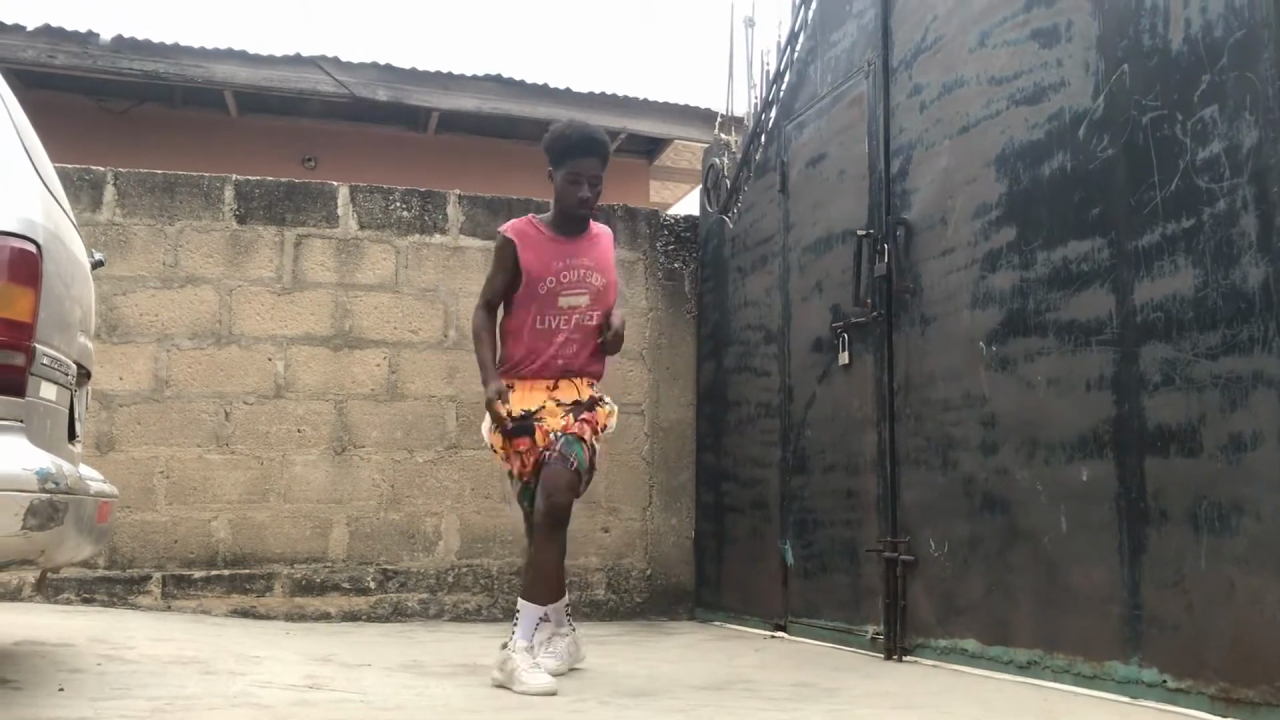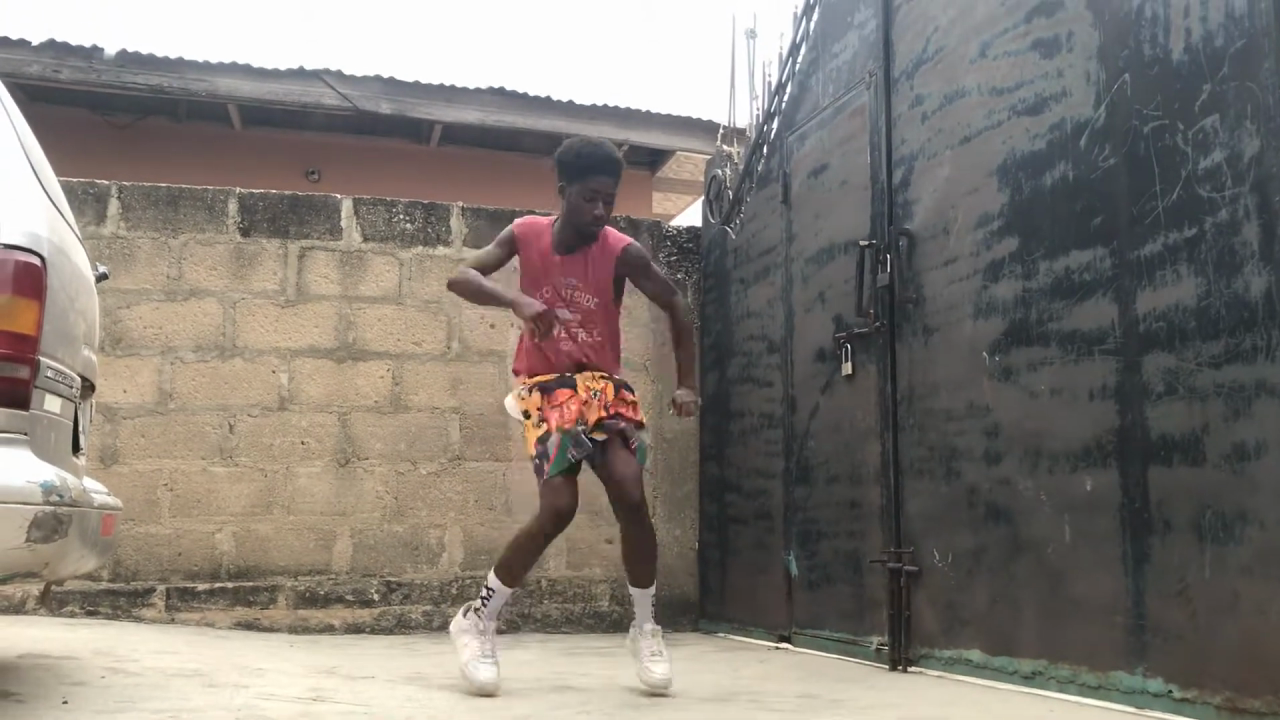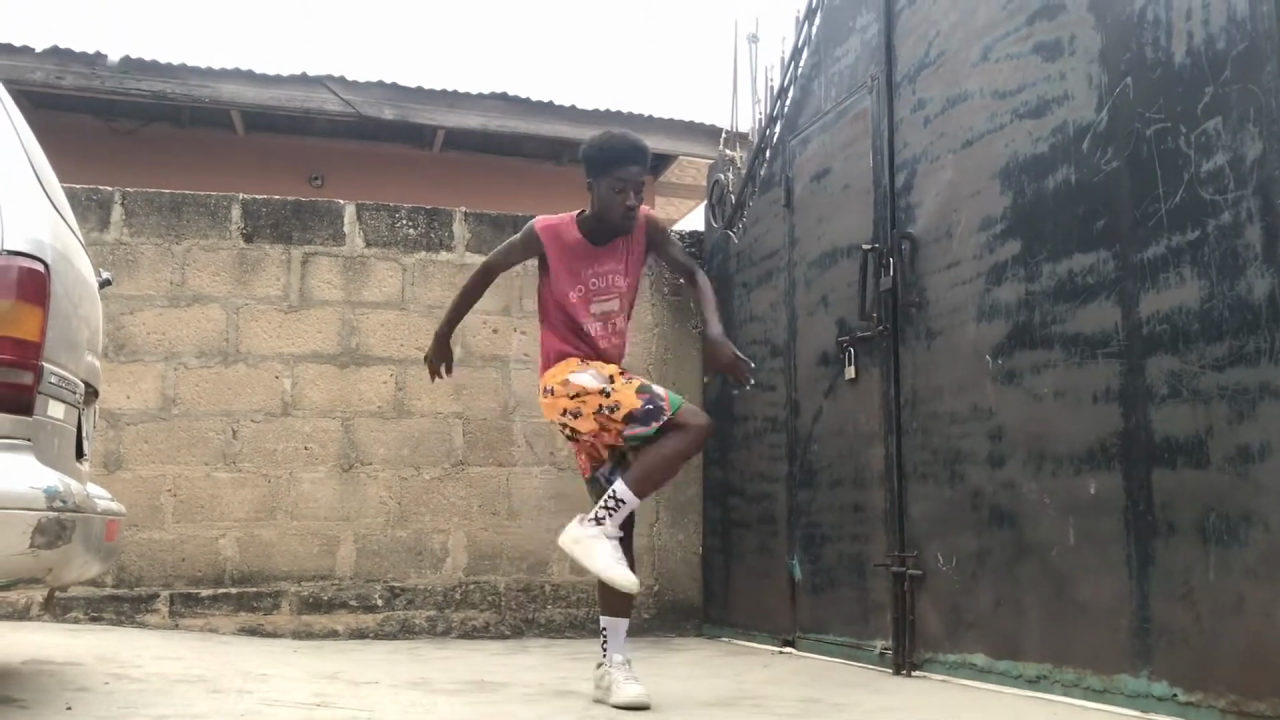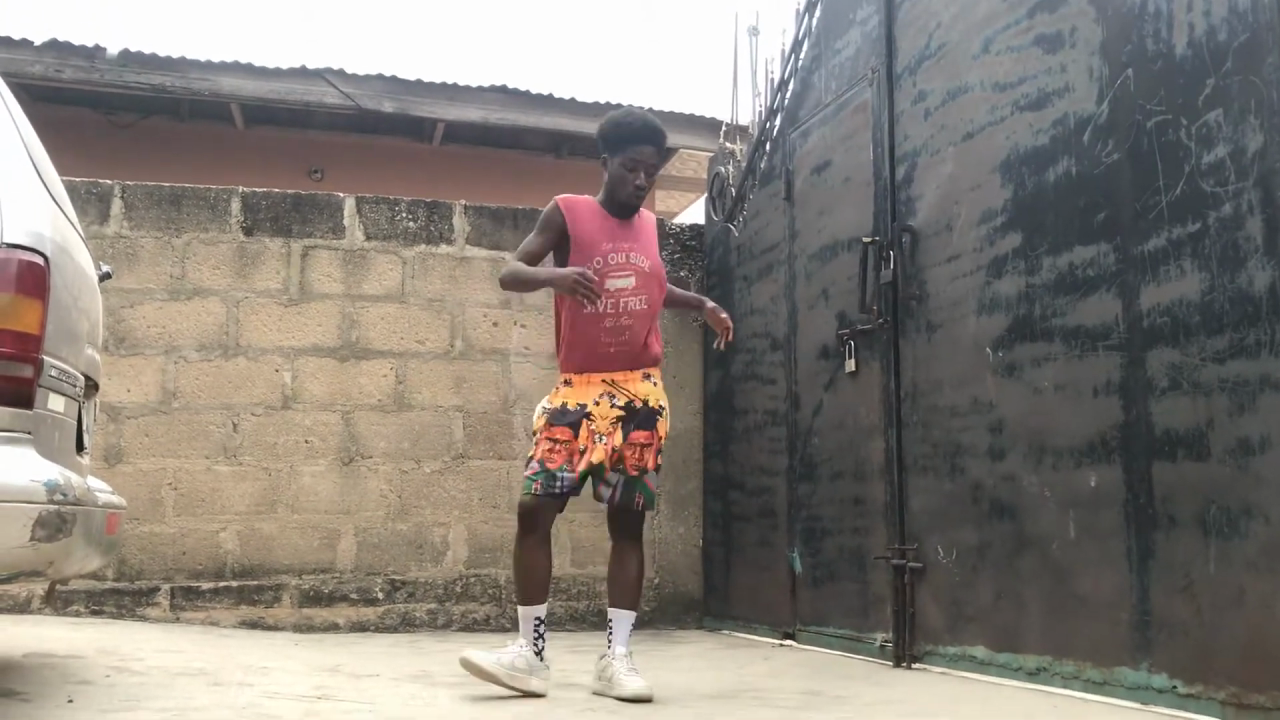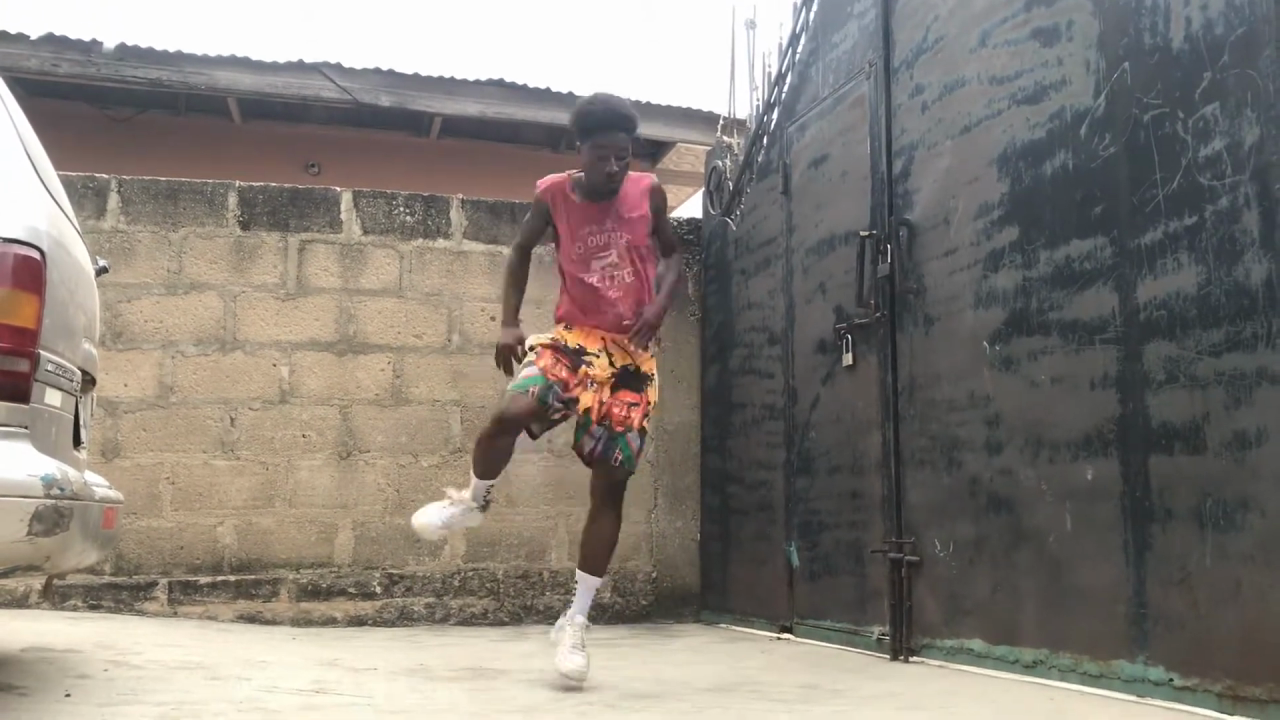
dt=0.5s
person 1, frame 1
left shoulder: (604, 238)
right shoulder: (515, 238)
right elbow: (485, 312)
left wrist: (618, 316)
right wrist: (491, 381)
left hip: (581, 395)
right hip: (523, 396)
left knee: (554, 508)
right knee: (540, 515)
left ankle: (521, 646)
right ankle: (559, 630)
person 1, frame 2
left shoulder: (627, 252)
right shoulder: (525, 234)
left elbow: (676, 305)
right elbow: (461, 278)
left wrist: (686, 383)
right wrist: (516, 301)
left hip: (604, 389)
right hip: (544, 389)
left knee: (633, 500)
right knee: (556, 508)
left ankle: (644, 629)
right ankle: (478, 618)
person 1, frame 3
left shoulder: (645, 228)
right shoulder: (549, 233)
left elbow: (695, 275)
right elbow: (486, 269)
left wrist: (714, 333)
right wrist: (443, 334)
left hip: (611, 383)
right hip: (570, 377)
left knee: (622, 525)
right knee: (694, 425)
left ankle: (612, 664)
right ankle: (596, 523)
person 1, frame 4
left shoulder: (649, 225)
right shoulder: (566, 213)
right elbow: (512, 274)
left wrist: (700, 307)
right wrist: (553, 276)
left hip: (637, 394)
right hip: (574, 391)
left knee: (628, 522)
right knee: (533, 512)
left ankle: (618, 656)
right ankle: (530, 654)
person 1, frame 5
left shoulder: (649, 191)
right shoulder: (553, 194)
left elbow: (670, 254)
right elbow: (520, 253)
left wrist: (658, 307)
right wrist: (509, 323)
left hip: (630, 356)
right hip: (572, 341)
left knee: (611, 487)
right knee: (510, 410)
left ankle: (575, 622)
right ankle: (474, 500)
